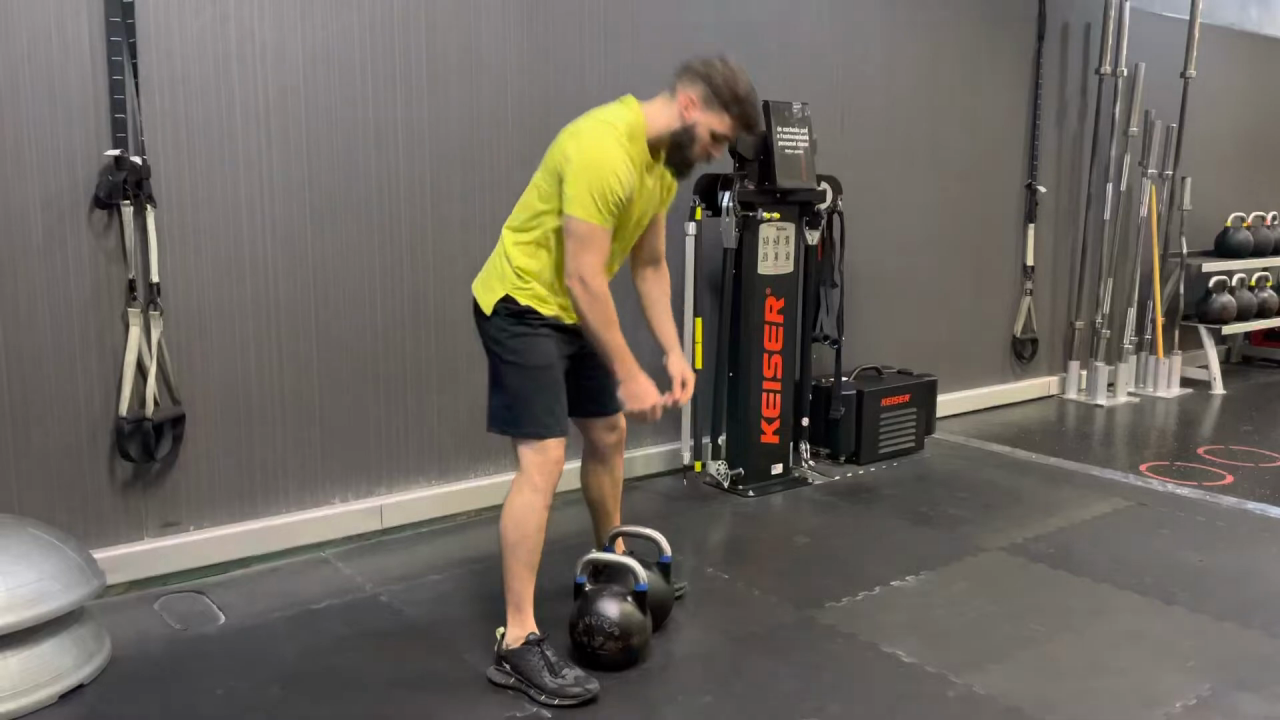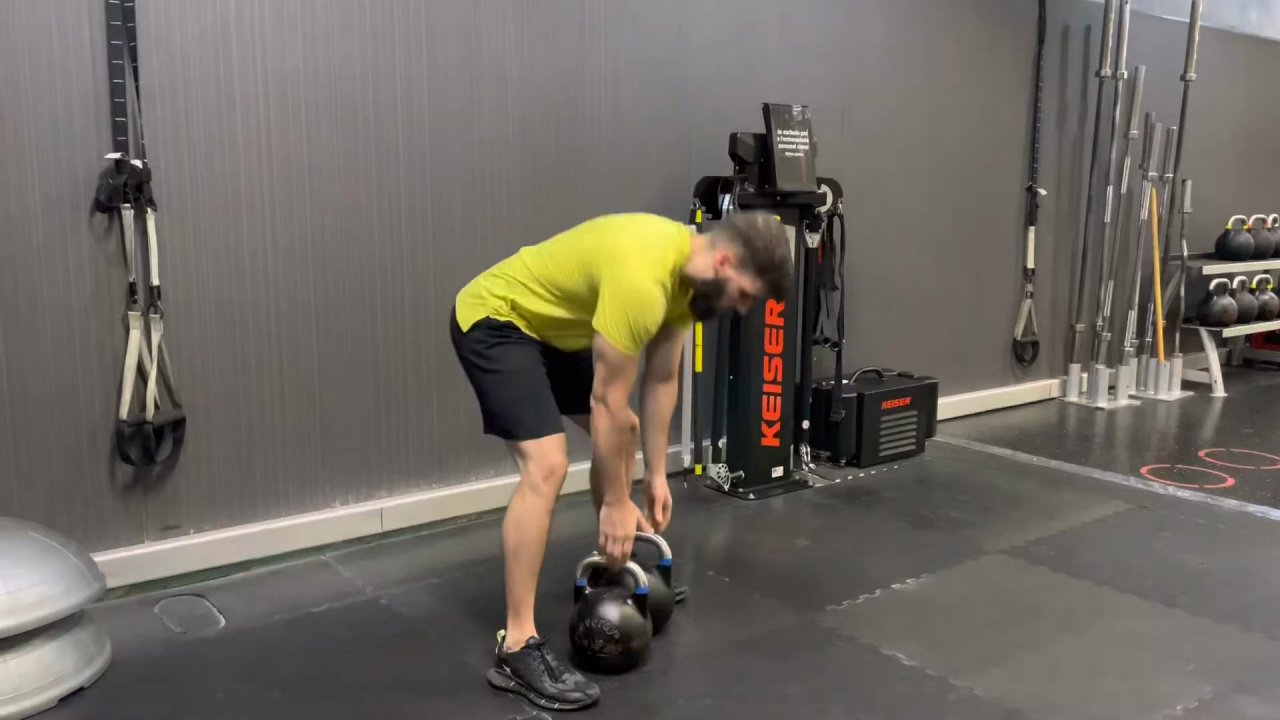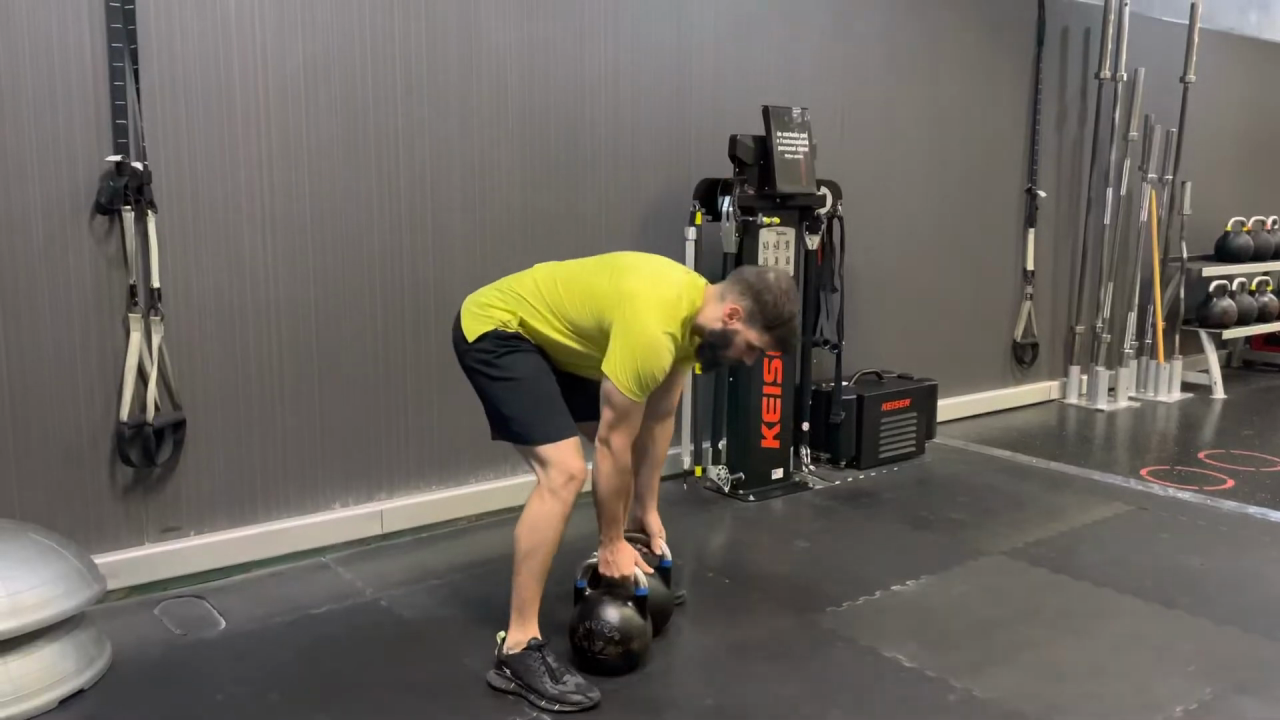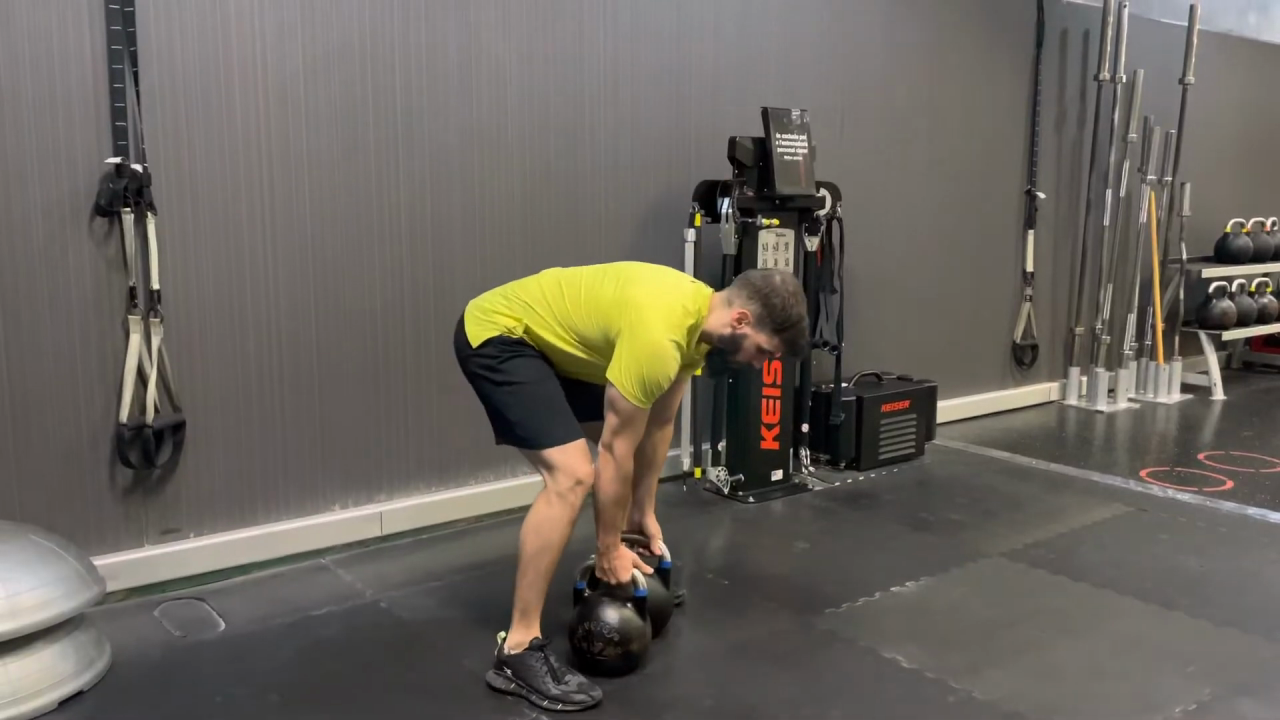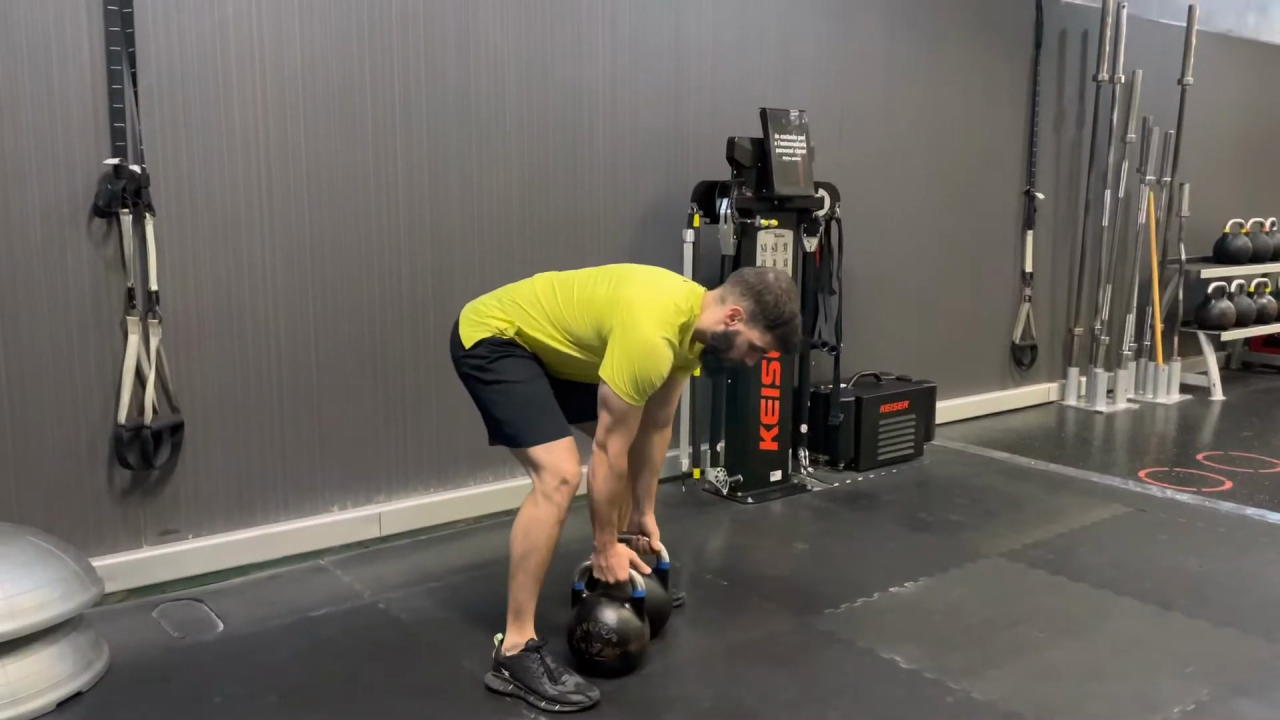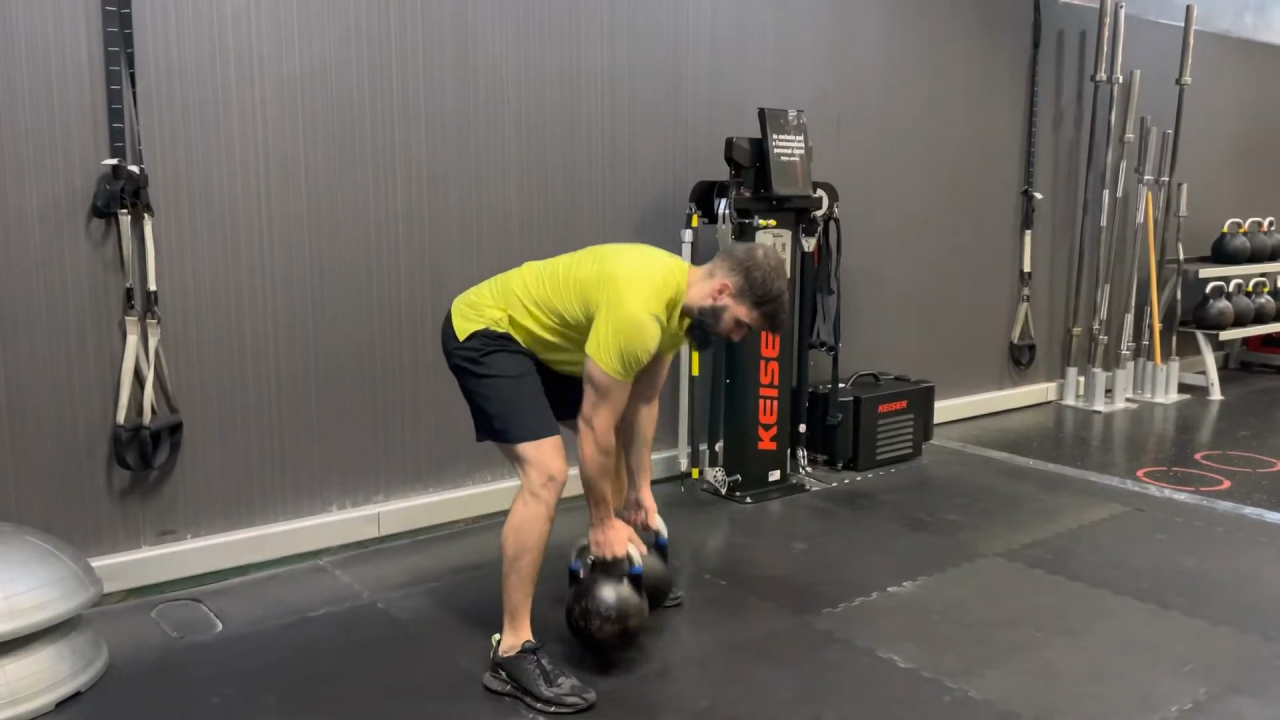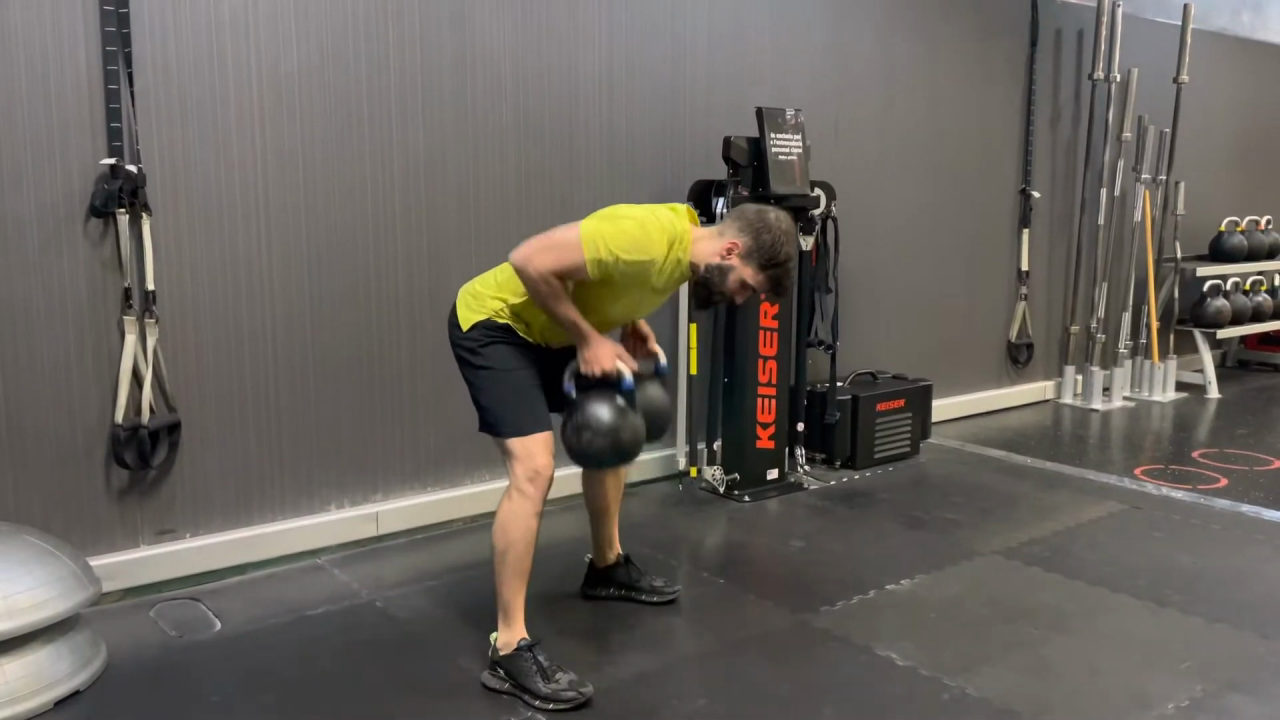
dt=0.3s
person 1, frame 1
left shoulder: (663, 158)
right shoulder: (603, 151)
left elbow: (650, 265)
right elbow: (584, 280)
left wrist: (674, 352)
right wrist: (630, 377)
left hip: (574, 311)
right hip: (524, 305)
left knee: (608, 438)
right knee: (543, 463)
right ankle: (518, 644)
person 1, frame 2
left shoulder: (686, 272)
right shoulder: (641, 281)
left elbow: (661, 380)
right elbow: (609, 400)
left wrist: (656, 472)
right wrist: (615, 503)
left hip: (547, 325)
right hip: (494, 319)
left knee: (624, 432)
right knee: (547, 466)
left ankle: (616, 566)
right ankle: (517, 648)
person 1, frame 3
left shoulder: (693, 309)
right shoulder: (652, 328)
left elbow: (659, 420)
right elbow: (612, 443)
left wrist: (648, 509)
right wrist: (611, 542)
left hip: (545, 333)
right hip: (496, 328)
left knee: (627, 440)
right knee: (565, 471)
left ankle: (621, 571)
right ankle: (518, 650)
person 1, frame 4
left shoulder: (698, 315)
right shoulder: (659, 336)
left elbow: (657, 424)
right elbow: (615, 451)
left wrist: (644, 510)
right wrist: (609, 549)
left hip: (548, 336)
right hip: (497, 335)
left knee: (626, 434)
right knee: (572, 474)
left ankle: (621, 571)
right ankle: (518, 651)
person 1, frame 5
left shoulder: (691, 318)
right shoulder: (650, 334)
left elbow: (656, 427)
right elbow: (610, 450)
left wrist: (644, 511)
right wrist: (606, 547)
left hip: (543, 339)
right hip: (491, 337)
left knee: (625, 435)
right knee: (559, 475)
left ankle: (616, 576)
right ankle: (516, 651)
person 1, frame 6
left shoulder: (679, 295)
right shoulder: (640, 309)
left elbow: (645, 400)
right elbow: (594, 430)
left wrist: (640, 488)
right wrist: (605, 523)
left hip: (538, 337)
right hip: (487, 332)
left knee: (618, 456)
right knee: (547, 474)
right ankle: (512, 653)
person 1, frame 7
left shoulder: (684, 242)
right shoulder: (645, 238)
right elbow: (528, 259)
left wrist: (634, 329)
right wrist: (588, 342)
left hip: (543, 326)
right hip: (493, 321)
right knee: (534, 469)
left ankle: (606, 566)
right ankle: (510, 649)
